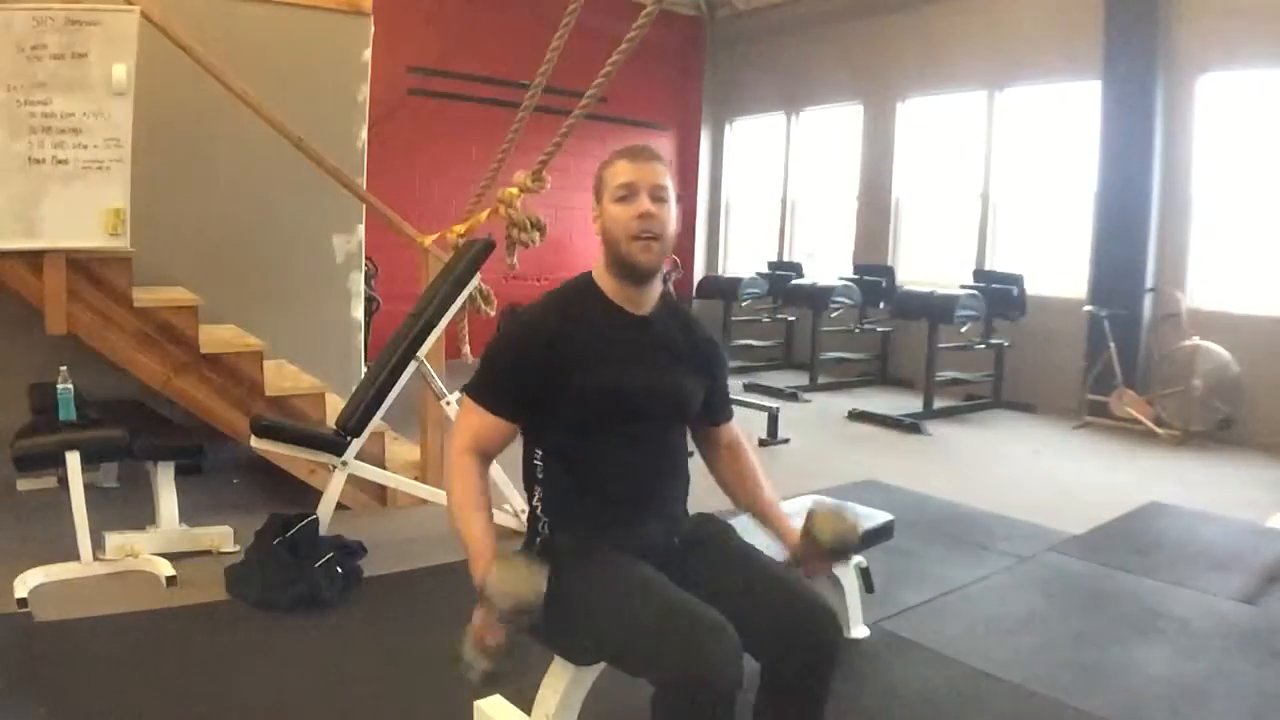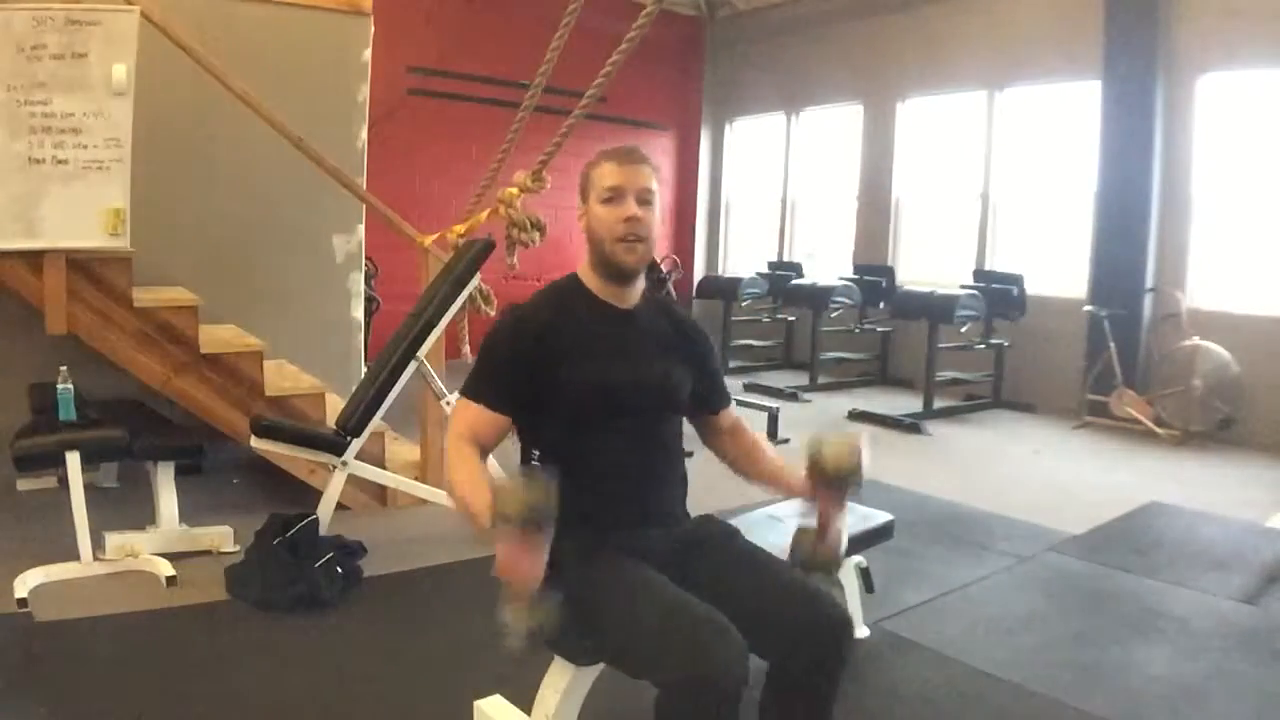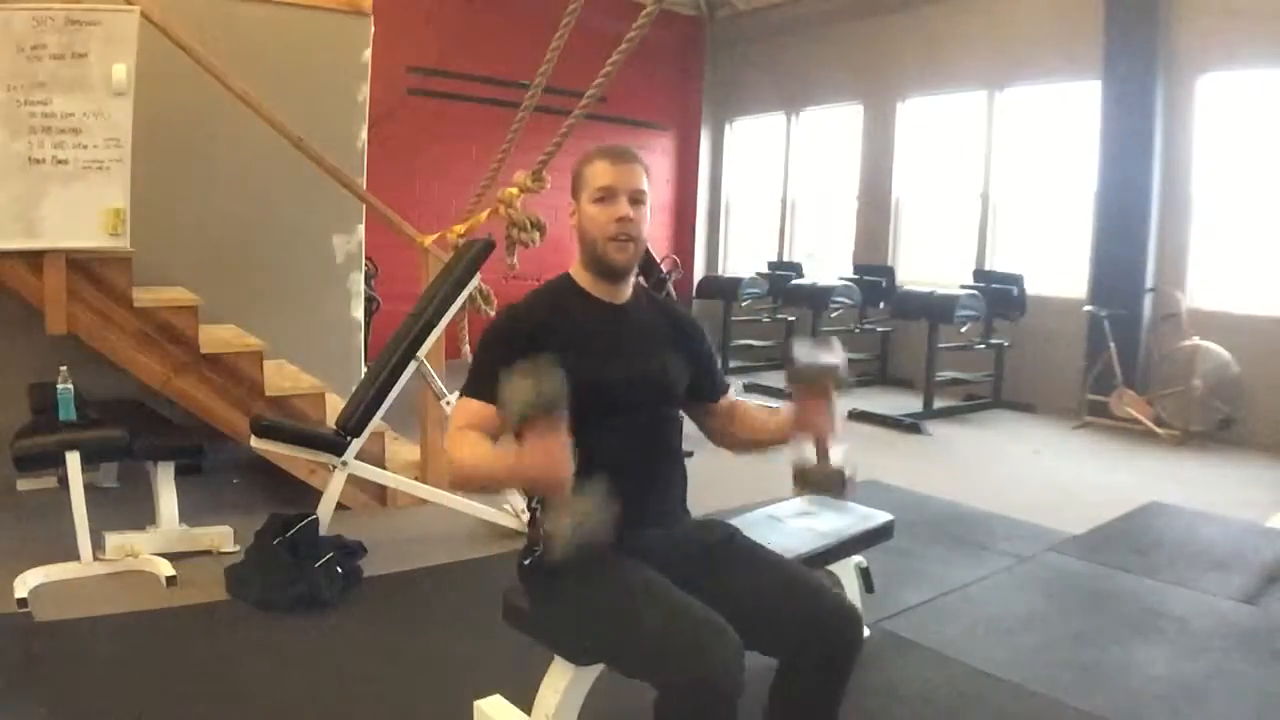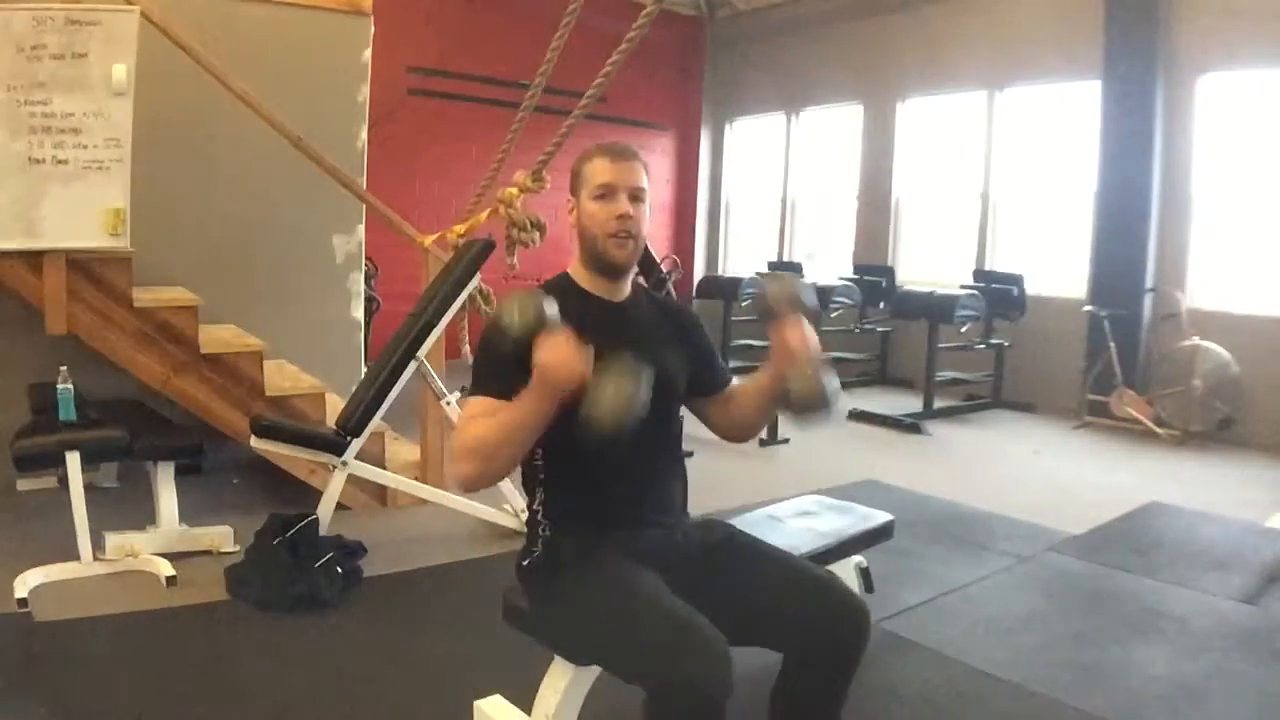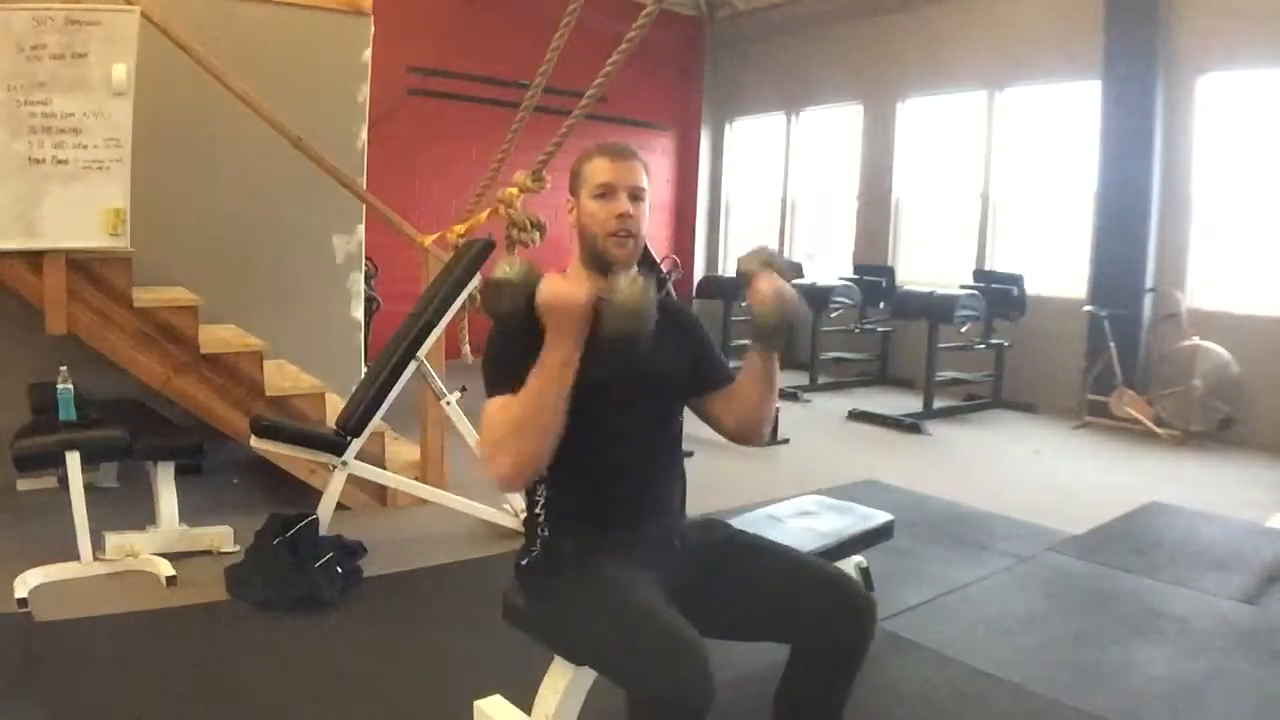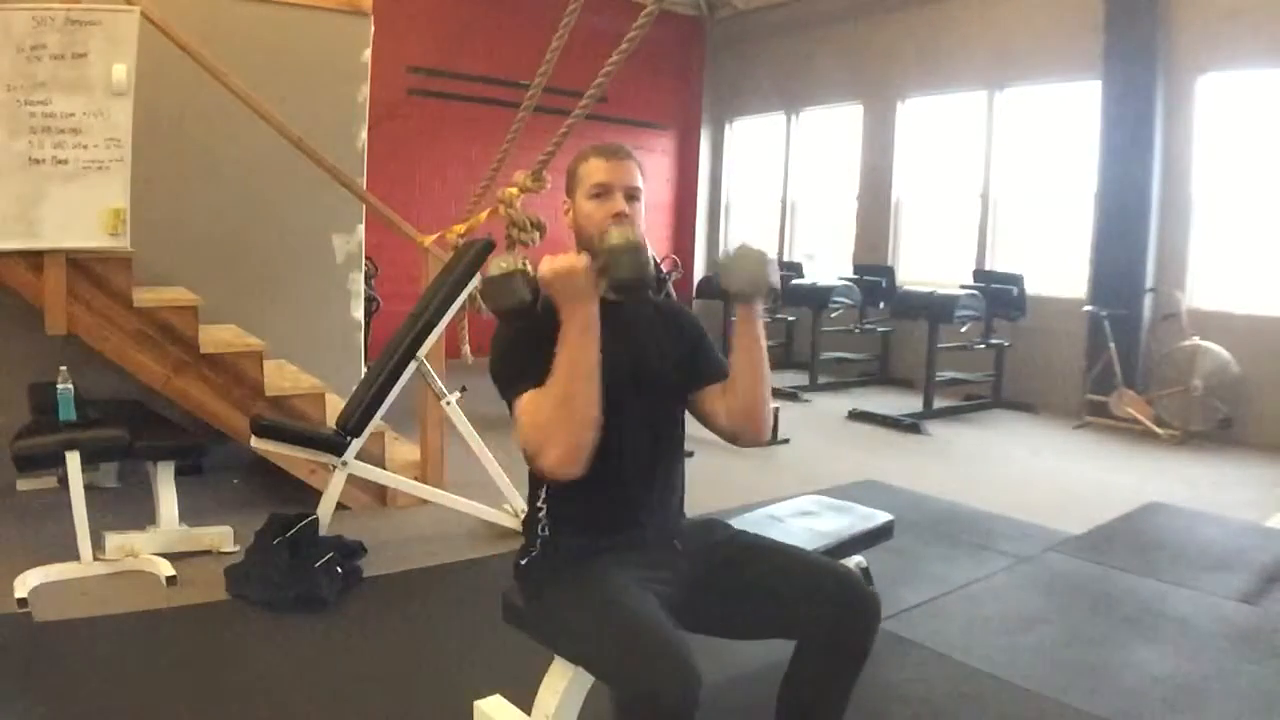
dt=0.1s
person 1, frame 1
left shoulder: (692, 338)
right shoulder: (544, 329)
left elbow: (720, 440)
right elbow: (467, 452)
left wrist: (784, 529)
right wrist: (488, 580)
left hip: (676, 536)
right hip: (578, 551)
left knee: (812, 628)
right knee: (707, 654)
person 1, frame 2
left shoulder: (680, 332)
right shoulder: (534, 327)
left elbow: (723, 428)
right elbow: (462, 445)
left wrist: (796, 483)
right wrist: (500, 529)
left hip: (678, 537)
right hip: (579, 554)
left knee: (822, 627)
right knee: (712, 656)
person 1, frame 3
left shoulder: (672, 324)
right shoulder: (529, 324)
left elbow: (726, 421)
right elbow: (456, 453)
left wrist: (794, 423)
right wrist: (521, 466)
left hip: (677, 537)
right hip: (578, 557)
left knee: (831, 625)
right knee: (709, 661)
person 1, frame 4
left shoulder: (672, 321)
left elbow: (729, 418)
right elbow: (466, 464)
left wrist: (780, 370)
right wrist: (546, 387)
left hip: (677, 538)
right hip: (577, 557)
left knee: (839, 619)
right knee: (696, 667)
person 1, frame 5
left shoulder: (672, 321)
right shoulder: (528, 324)
left elbow: (745, 425)
right elbow: (507, 467)
left wrist: (766, 338)
right wrist: (563, 336)
left hip: (675, 539)
right hip: (576, 558)
left knee: (843, 608)
person 1, frame 6
left shoulder: (670, 321)
right shoulder: (531, 325)
left elbow: (746, 427)
right elbow: (562, 457)
left wrist: (749, 311)
right wrist: (577, 314)
left hip: (675, 540)
right hip: (576, 559)
left knee: (848, 604)
